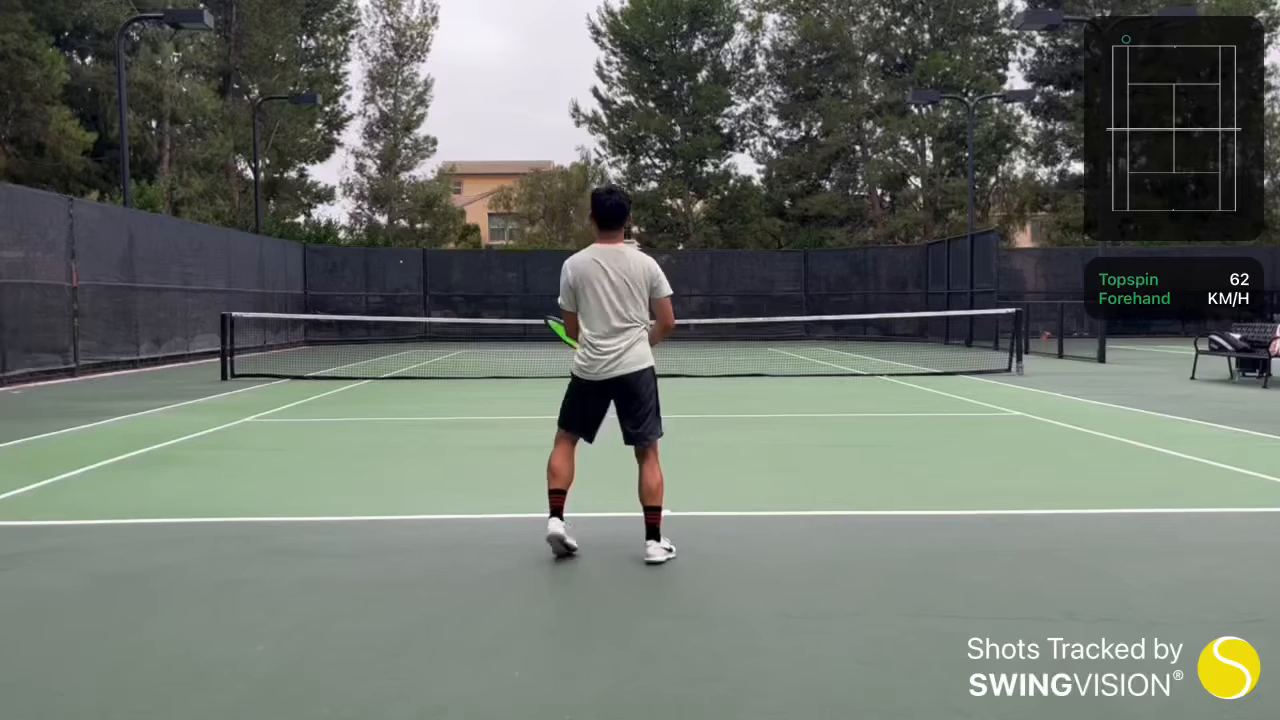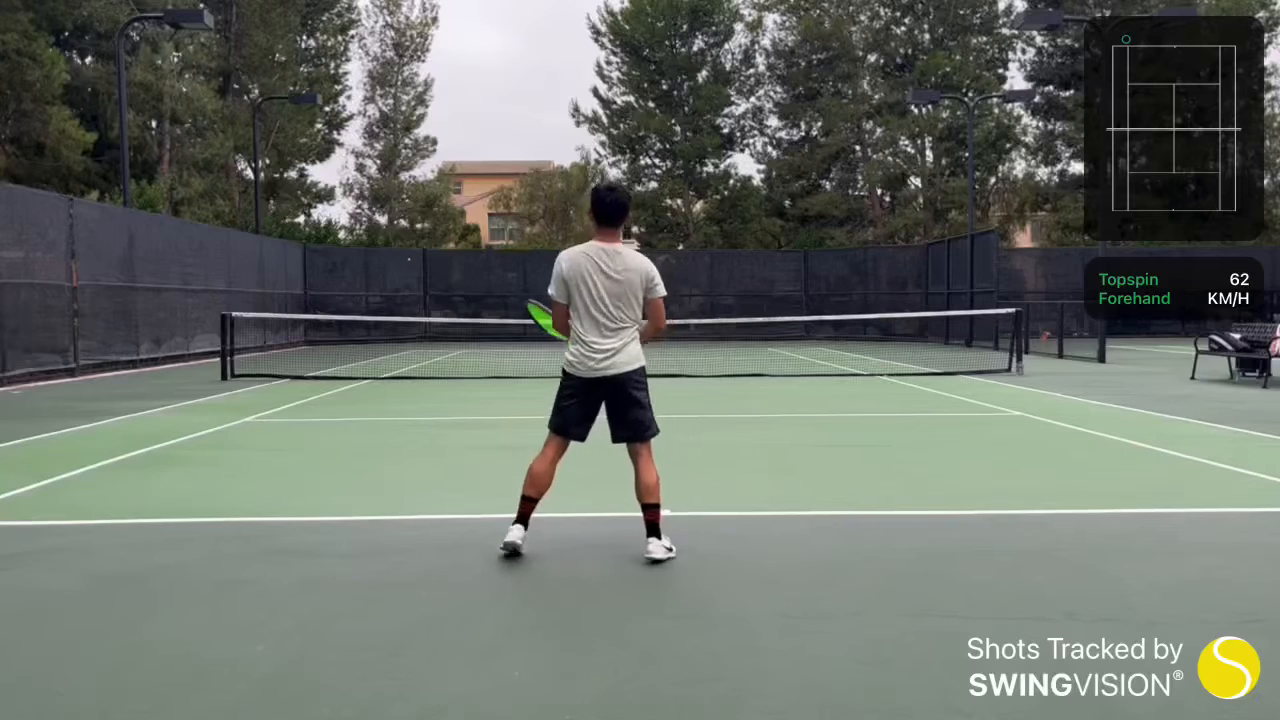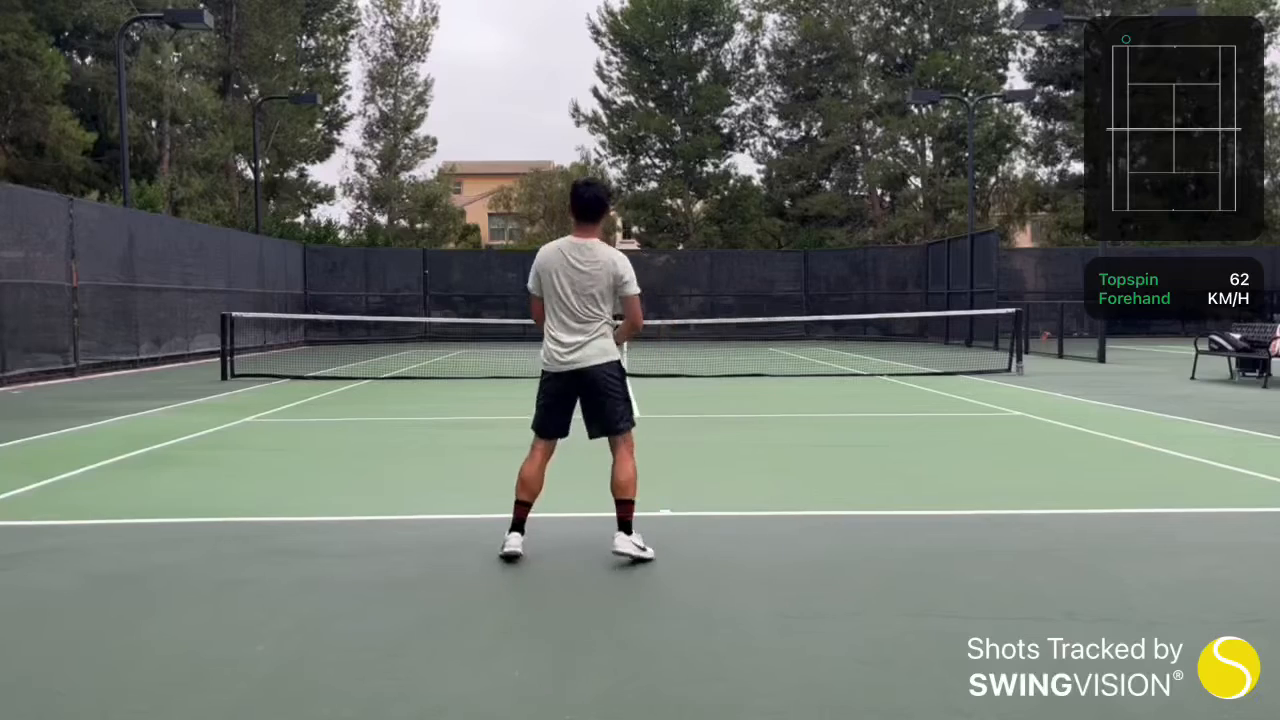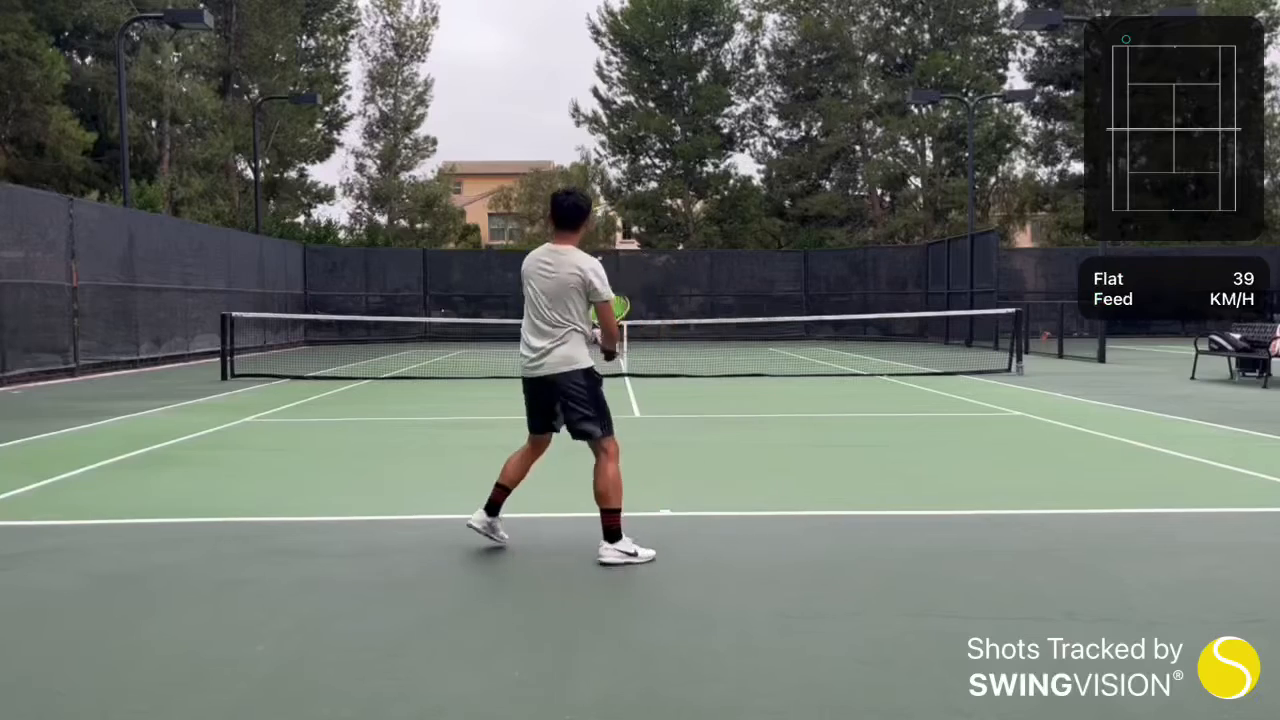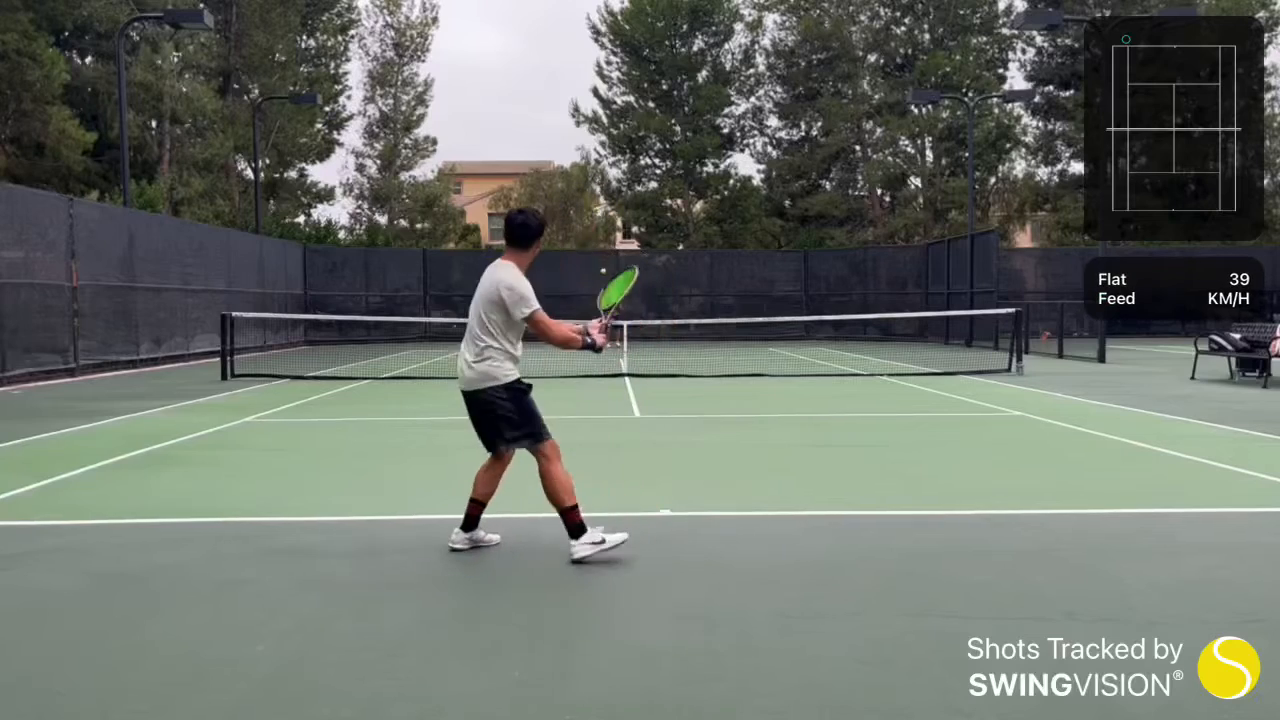
dt=0.3s
person 1, frame 1
left shoulder: (574, 265)
right shoulder: (646, 263)
left elbow: (571, 327)
right elbow: (666, 322)
left hip: (590, 370)
right hip: (637, 368)
left knee: (564, 441)
right knee: (648, 454)
left ankle: (557, 520)
right ankle: (654, 541)
person 1, frame 2
left shoulder: (567, 260)
right shoulder: (642, 265)
left elbow: (560, 322)
right elbow: (658, 325)
left hip: (580, 370)
right hip: (626, 370)
left knee: (552, 447)
right knee: (642, 454)
left ankle: (518, 528)
right ankle: (655, 539)
person 1, frame 3
left shoulder: (545, 255)
right shoulder: (616, 260)
left elbow: (538, 314)
right elbow: (635, 321)
left hip: (556, 365)
right hip: (601, 363)
left knee: (540, 448)
right knee: (623, 447)
left ankle: (515, 534)
right ankle: (626, 534)
person 1, frame 4
left shoulder: (531, 261)
right shoulder: (588, 266)
right elbow: (609, 328)
right wrist: (609, 347)
left hip: (533, 369)
right hip: (570, 368)
left knee: (537, 442)
right knee: (607, 450)
left ankle: (487, 515)
right ankle: (613, 542)
person 1, frame 5
left shoulder: (494, 273)
right shoulder: (513, 281)
left elbow: (538, 326)
right elbow: (548, 334)
left wrist: (582, 329)
right wrist: (591, 342)
left hip: (475, 381)
right hip: (497, 381)
left knee: (500, 455)
right knee: (547, 453)
left ankle: (467, 530)
right ankle: (581, 536)
